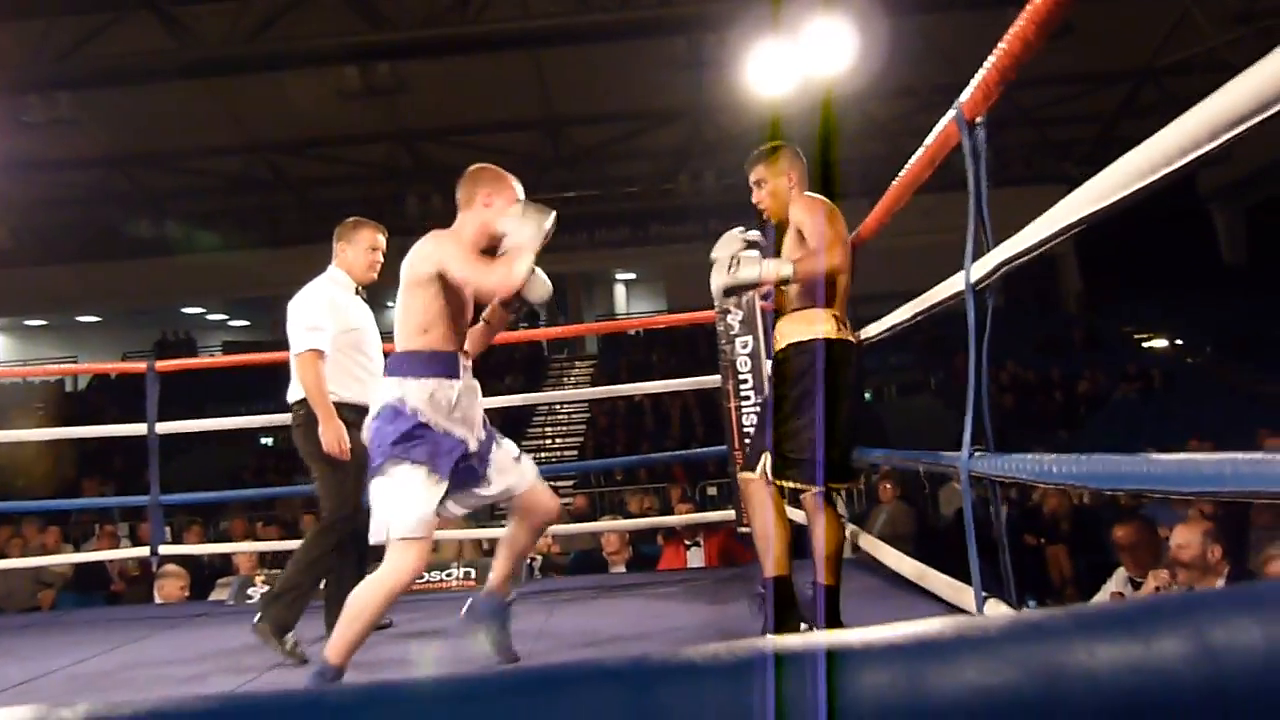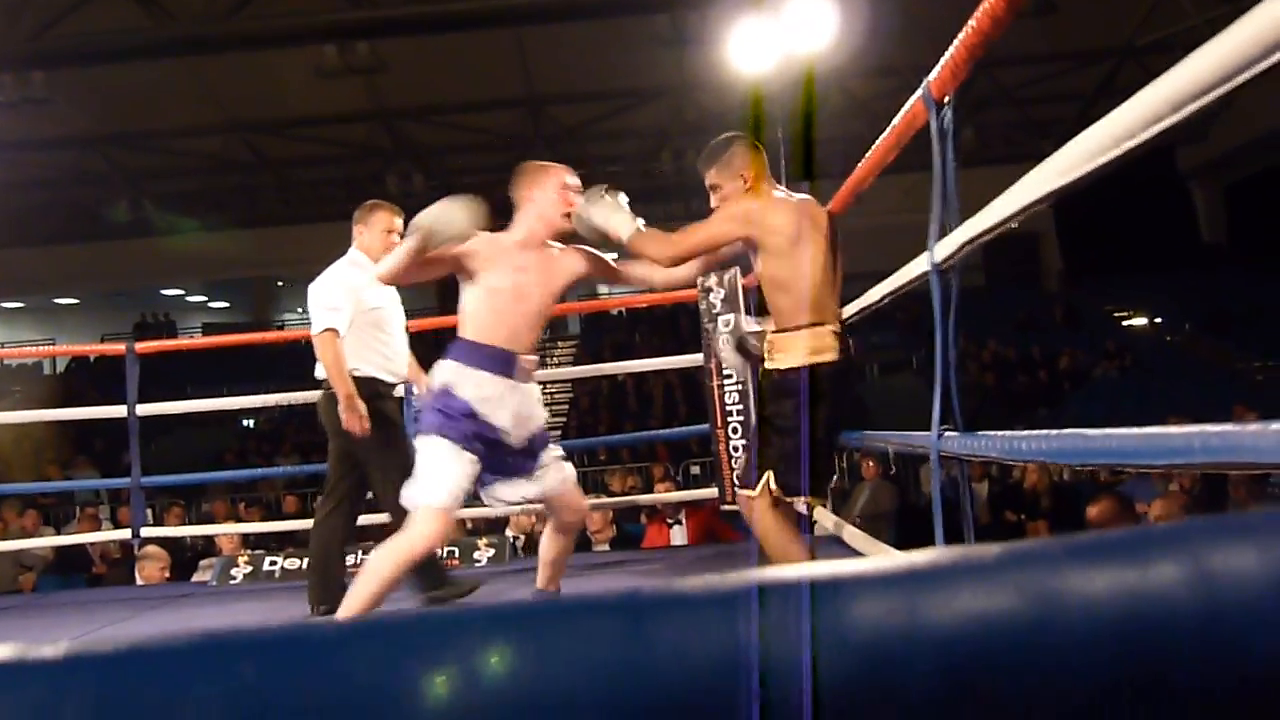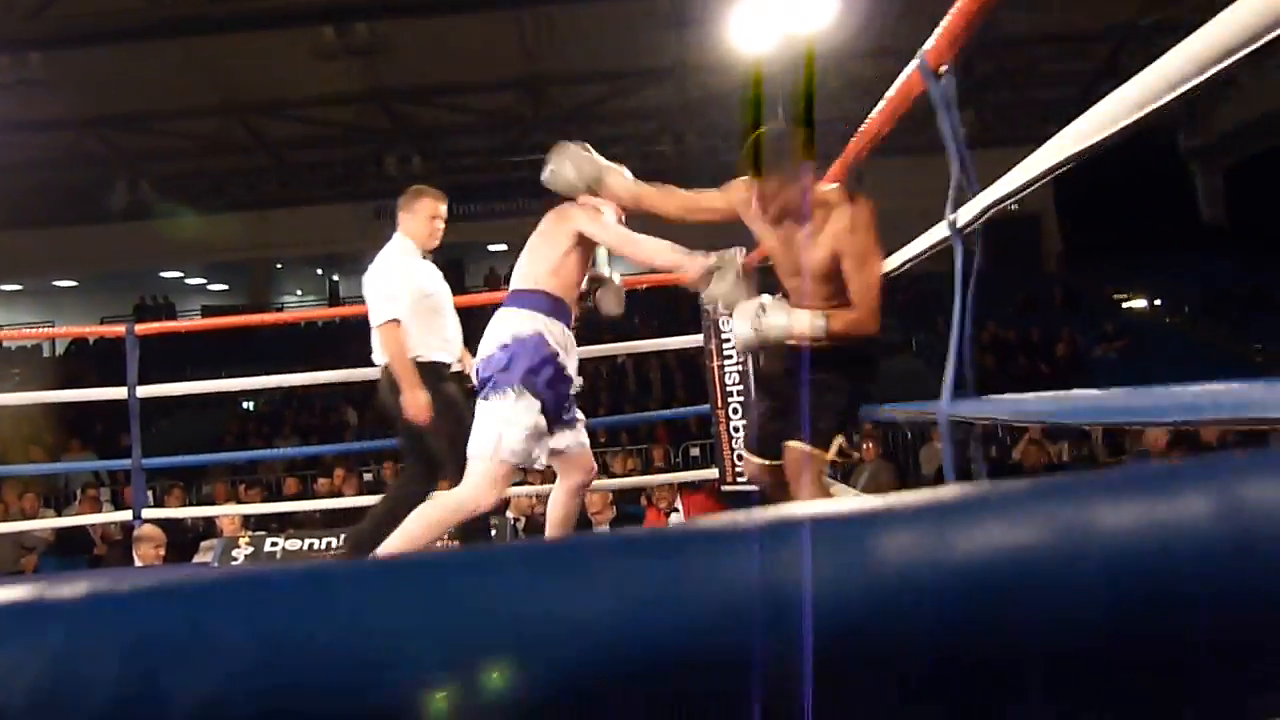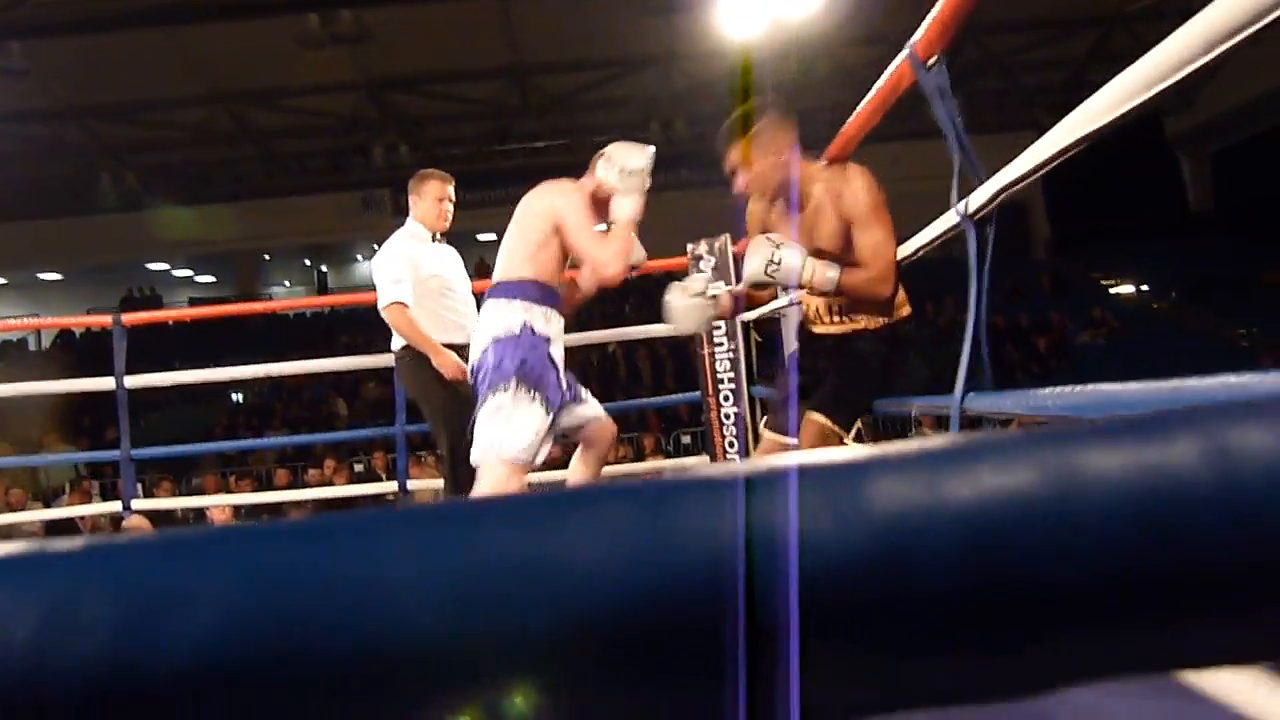
dt=0.3s
person 1, frame 1
left shoulder: (460, 264)
right shoulder: (440, 247)
right elbow: (499, 281)
left wrist: (506, 310)
right wrist: (527, 237)
left hip: (457, 410)
right hip: (411, 414)
left knee: (542, 506)
right knee: (406, 564)
left ankle: (490, 605)
right ankle: (325, 676)
person 1, frame 2
left shoulder: (568, 261)
right shoulder: (472, 245)
left elbow: (648, 277)
right elbow: (387, 274)
left wrist: (710, 254)
right wrist: (418, 243)
left hip: (516, 401)
right hip: (461, 397)
left knee: (572, 511)
right knee: (426, 534)
left ankle: (545, 597)
person 1, frame 3
left shoulder: (577, 240)
right shoulder: (580, 213)
right elbow: (630, 244)
left wrist: (594, 297)
right wrist: (706, 267)
left hip: (539, 350)
right hip: (525, 345)
left knee: (580, 469)
right knee: (482, 491)
person 1, frame 4
left shoulder: (563, 204)
right shoulder: (566, 193)
right elbow: (610, 270)
right wrist: (627, 204)
left hip: (531, 341)
right hip: (514, 335)
left knee: (601, 435)
right knee: (502, 487)
person 2, frame 1
left shoulder: (808, 204)
right shoulder: (809, 222)
left elbow: (835, 260)
left wrist: (762, 270)
right wrist: (759, 268)
left hip: (811, 349)
right hip: (831, 353)
left knee: (756, 475)
right knee: (816, 489)
left ankle: (781, 616)
right ankle: (825, 618)
person 2, frame 2
left shoulder: (753, 211)
right shoulder: (804, 207)
left elbow: (665, 249)
left wrist: (616, 222)
left hip: (799, 368)
right hip: (805, 361)
left knee: (758, 500)
right knee: (759, 486)
person 2, frame 3
left shoulder: (848, 217)
right shoulder: (749, 198)
left elbow: (868, 318)
right elbow: (671, 202)
left wrist: (795, 322)
right wrist: (602, 172)
left hip: (840, 349)
right hip: (789, 346)
left knee: (803, 465)
right knee: (762, 468)
person 2, frame 4
left shoulder: (851, 187)
right shoulder: (762, 209)
left elbow: (881, 285)
right elbow: (758, 291)
left wrist: (805, 269)
right wrist: (711, 301)
left hip: (875, 334)
right hip: (818, 335)
left knee: (812, 443)
right knee: (771, 455)
person 3, frame 1
left shoulder: (354, 303)
right shoulder: (320, 296)
right elbow: (307, 359)
right wrist: (328, 421)
left hip: (351, 420)
right hip: (327, 419)
left knee: (353, 518)
right knee: (340, 517)
left ankle: (344, 614)
right ankle: (277, 615)
person 3, frame 2
left shoulder: (382, 286)
right shoulder: (339, 279)
left elbow: (393, 345)
right elbow: (326, 338)
left wrist: (422, 381)
right wrist: (348, 399)
left hip: (371, 397)
right hip: (360, 396)
left knee: (342, 499)
right knee: (401, 488)
left ankle: (325, 596)
right ankle: (432, 581)
person 3, frame 3
left shoulder: (425, 268)
right shoulder: (393, 264)
right elbow: (389, 327)
left wrist: (467, 361)
right wrist: (413, 387)
left hip: (430, 377)
right hip: (419, 379)
left knee: (421, 475)
right knee: (467, 463)
left ankle: (357, 546)
person 3, frame 4
left shoulder: (448, 254)
right shoulder: (400, 250)
right elbow: (393, 308)
right wrist: (437, 353)
left hip: (457, 360)
right hip: (427, 362)
left knee: (468, 449)
right knee: (461, 451)
